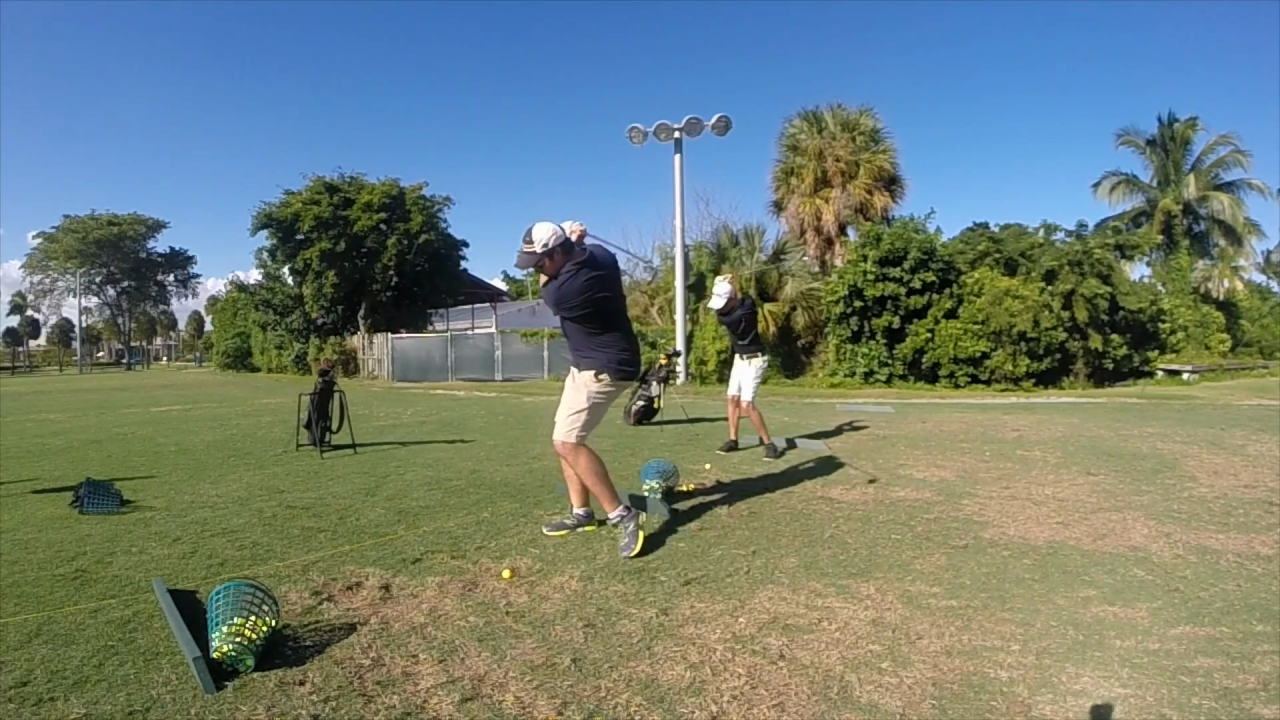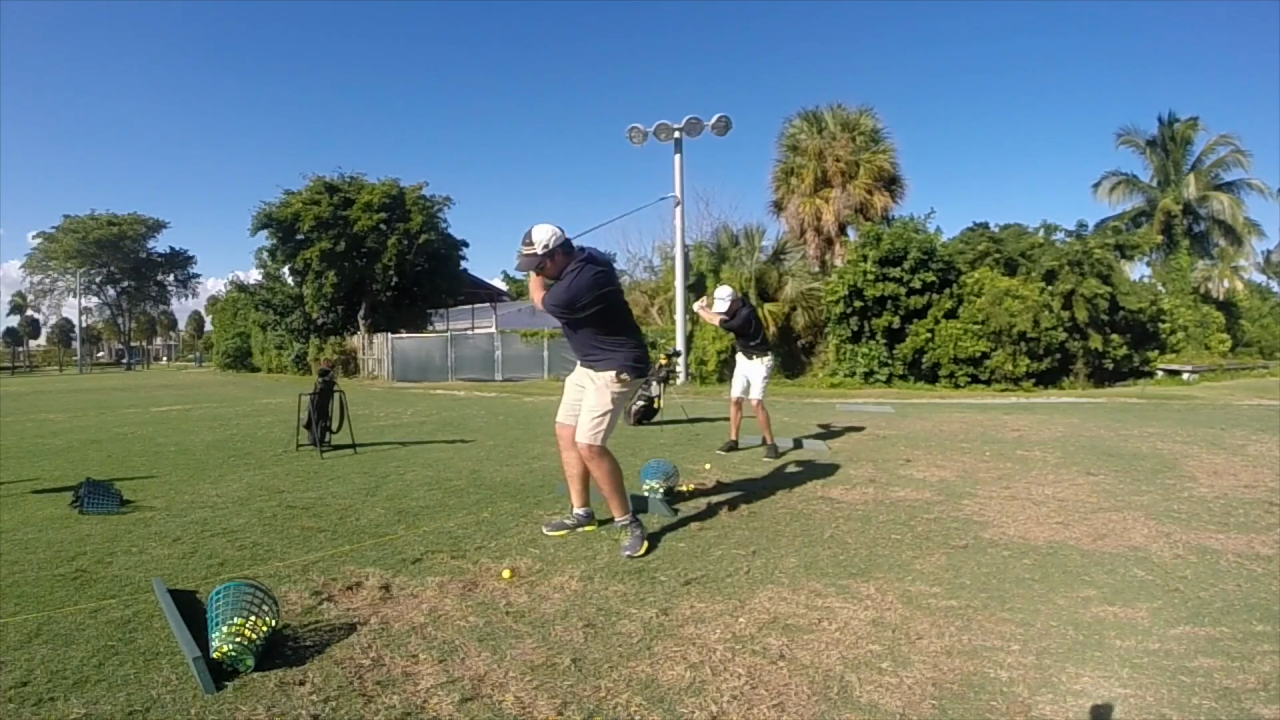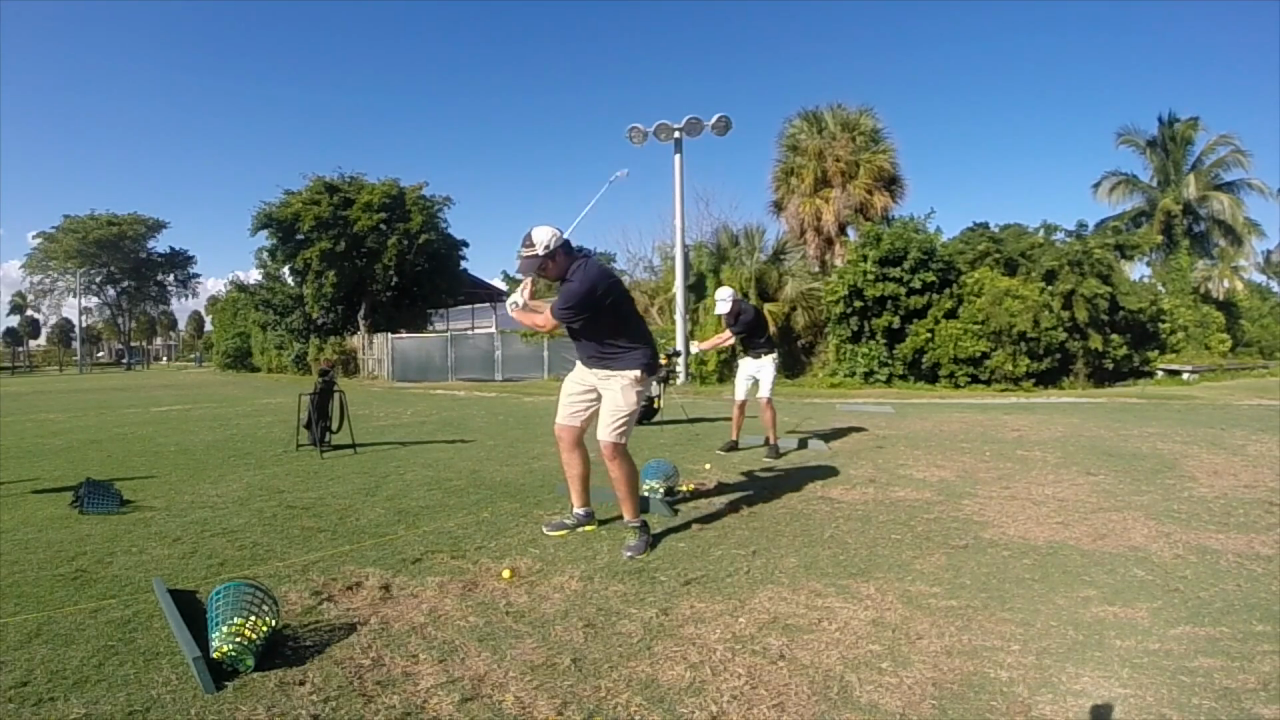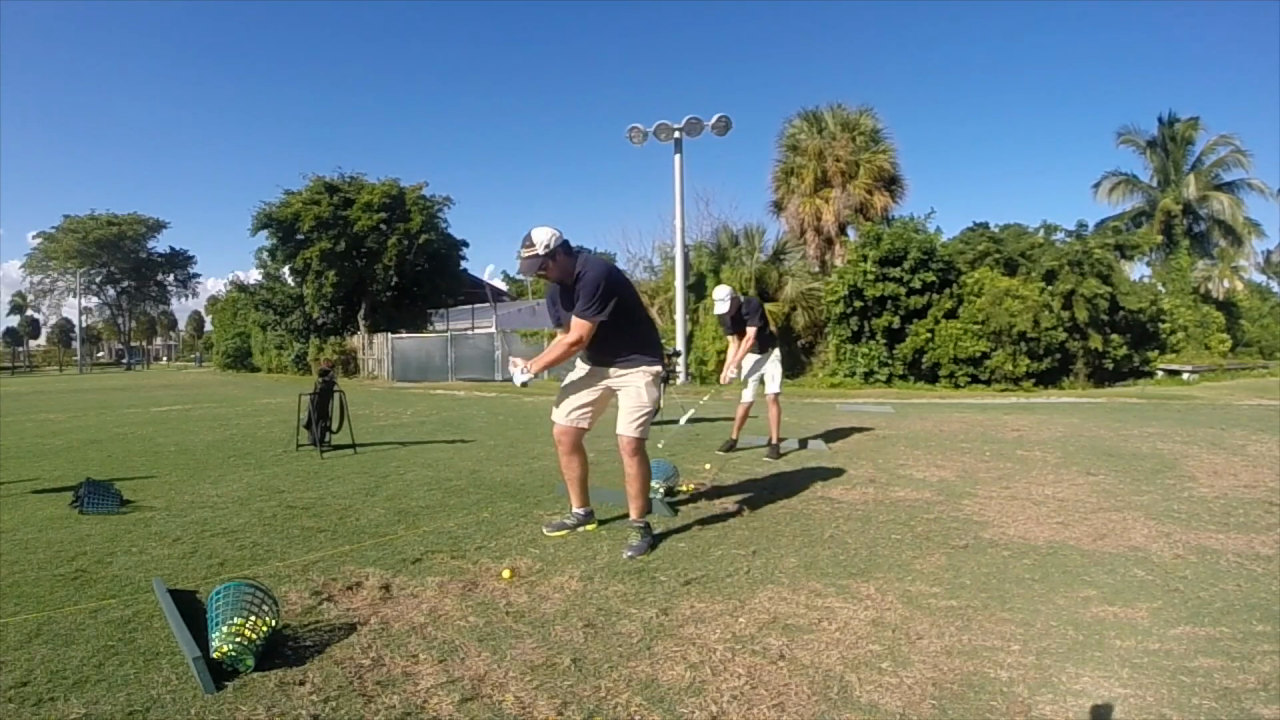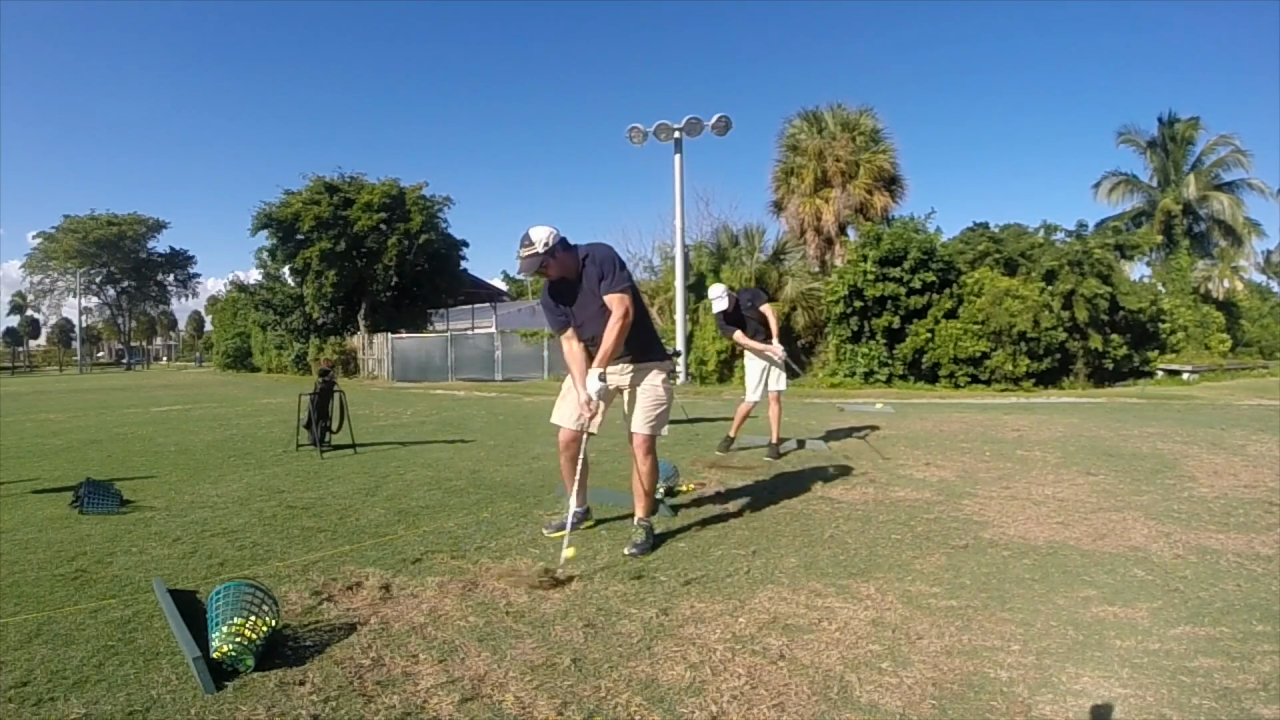
dt=0.3s
person 1, frame 1
left shoulder: (562, 291)
right shoulder: (601, 255)
left wrist: (567, 239)
right wrist: (575, 239)
left hip: (602, 369)
right hip: (594, 363)
left knee: (566, 441)
right knee: (568, 438)
left ankle: (623, 516)
right ankle: (582, 513)
person 1, frame 2
left shoulder: (573, 287)
right shoulder: (590, 258)
left elbow: (541, 300)
left wrist: (536, 275)
right wrist: (541, 271)
left hip: (615, 368)
right hip: (591, 363)
left knee: (588, 445)
right knee: (565, 433)
left ankle: (629, 524)
right ankle: (581, 513)
person 1, frame 3
left shoulder: (584, 282)
right shoulder: (577, 269)
left elbow: (545, 323)
right elbow: (559, 307)
left wrist: (516, 311)
right wrist: (528, 302)
left hip: (626, 367)
right hip: (591, 364)
left knee: (610, 445)
right knee: (566, 433)
left ankle: (636, 526)
right ankle: (582, 512)
person 1, frame 4
left shoulder: (596, 273)
right shoulder: (556, 289)
left elbow: (577, 339)
right elbow: (566, 337)
left wrist: (532, 367)
right wrist: (534, 365)
left hip: (637, 364)
right hip: (593, 364)
left knee: (630, 443)
right knee: (564, 433)
left ankle: (639, 525)
right ankle: (581, 512)
person 1, frame 5
left shoulder: (601, 257)
right shoulder: (550, 294)
left elbow: (621, 314)
right elbow: (572, 343)
left wrist: (598, 369)
right wrist: (582, 386)
left hip: (644, 363)
right hip: (592, 364)
left knee: (642, 442)
right knee: (568, 438)
left ankle: (643, 524)
right ankle: (579, 511)
person 2, frame 1
left shoulder: (733, 319)
right shoulder: (746, 301)
left elbow: (720, 314)
left wrist: (720, 285)
right wrist: (726, 285)
left hip: (752, 361)
right hip: (741, 358)
left knee: (746, 404)
right knee: (732, 399)
left ankle: (769, 443)
right ankle: (733, 440)
person 2, frame 2
left shoulder: (744, 317)
right shoulder: (738, 305)
left elbow: (717, 321)
right elbow: (722, 318)
left wrist: (699, 309)
right wrist: (704, 307)
left hip: (760, 361)
right hip: (743, 358)
left knee: (756, 402)
right knee: (735, 400)
left ankle: (770, 443)
right ankle: (733, 440)
person 2, frame 3
left shoulder: (749, 314)
right shoulder: (732, 312)
left elbow: (724, 337)
right elbow: (731, 339)
left wrist: (700, 346)
right wrist: (702, 346)
left hip: (765, 360)
right hip: (747, 359)
left knee: (765, 401)
right knee: (739, 401)
left ankle: (772, 443)
right ankle: (734, 440)
person 2, frame 4
left shoulder: (752, 304)
right shoulder: (724, 316)
left elbow: (750, 338)
right elbow: (733, 343)
left wrist: (734, 364)
right wrist: (727, 367)
left hip: (770, 354)
right hip: (749, 358)
left knee: (772, 398)
right knee: (746, 401)
left ankle: (774, 443)
right ankle: (733, 439)
person 2, frame 5
left shoulder: (749, 294)
right shoulder: (721, 318)
left elbow: (770, 312)
right elbow: (743, 341)
left wrist: (775, 340)
right wrist: (768, 349)
left hip: (774, 349)
right hip: (754, 355)
left knee: (774, 396)
right knee: (751, 401)
left ankle: (774, 443)
right ankle: (730, 436)
